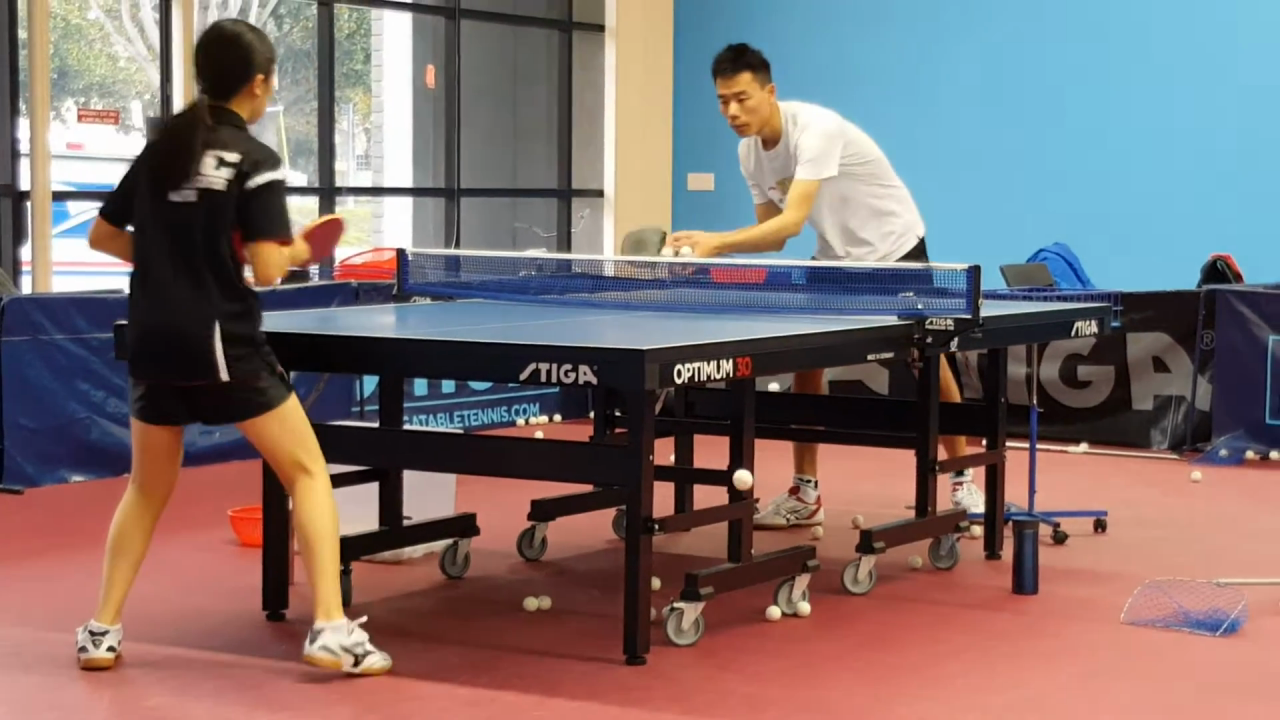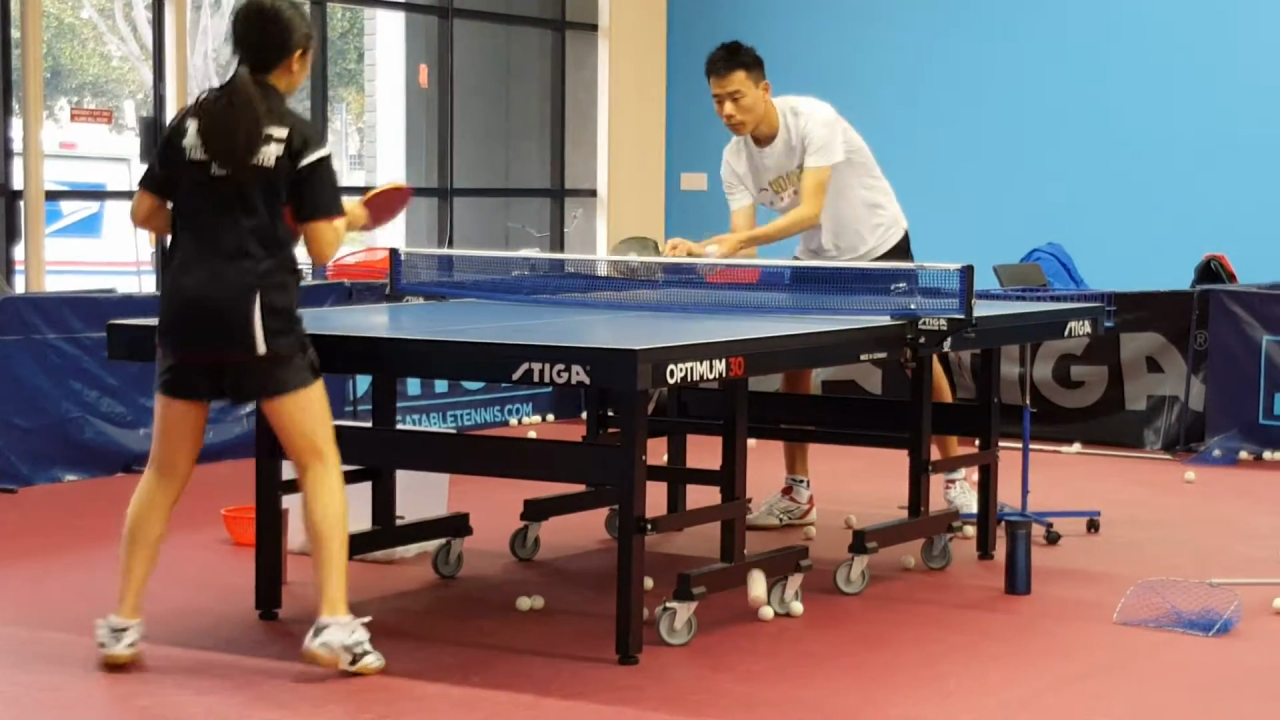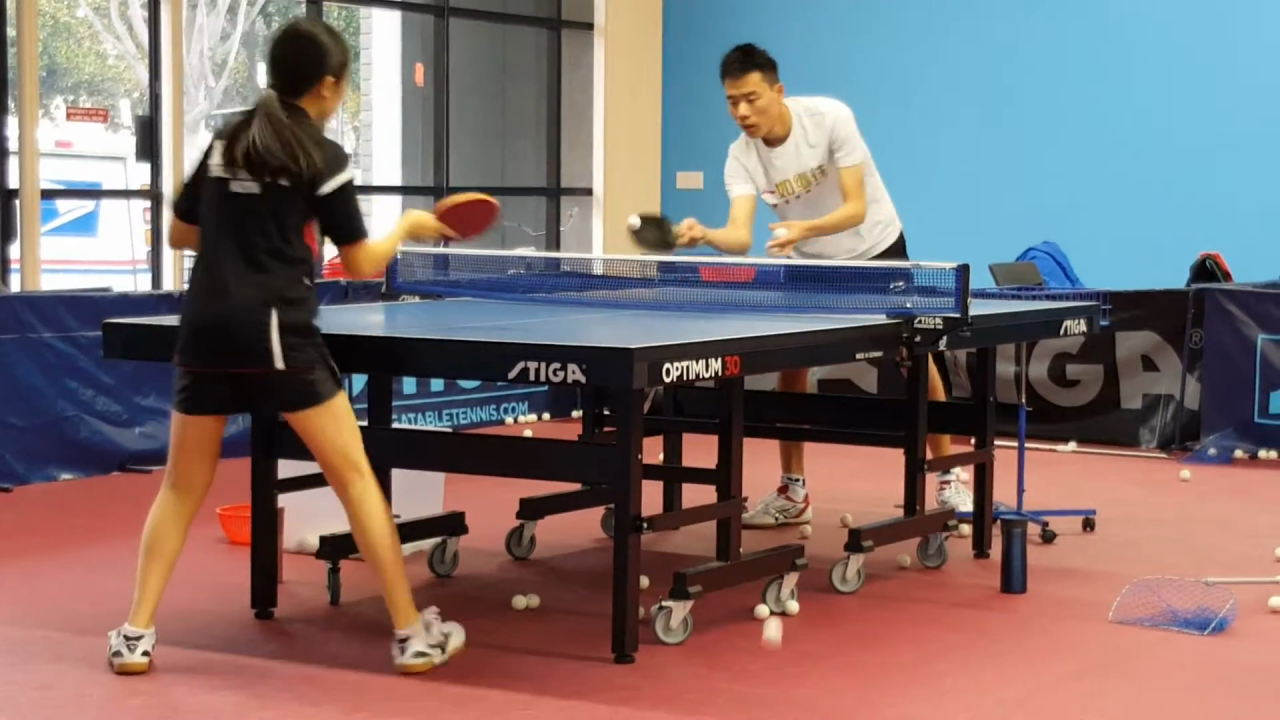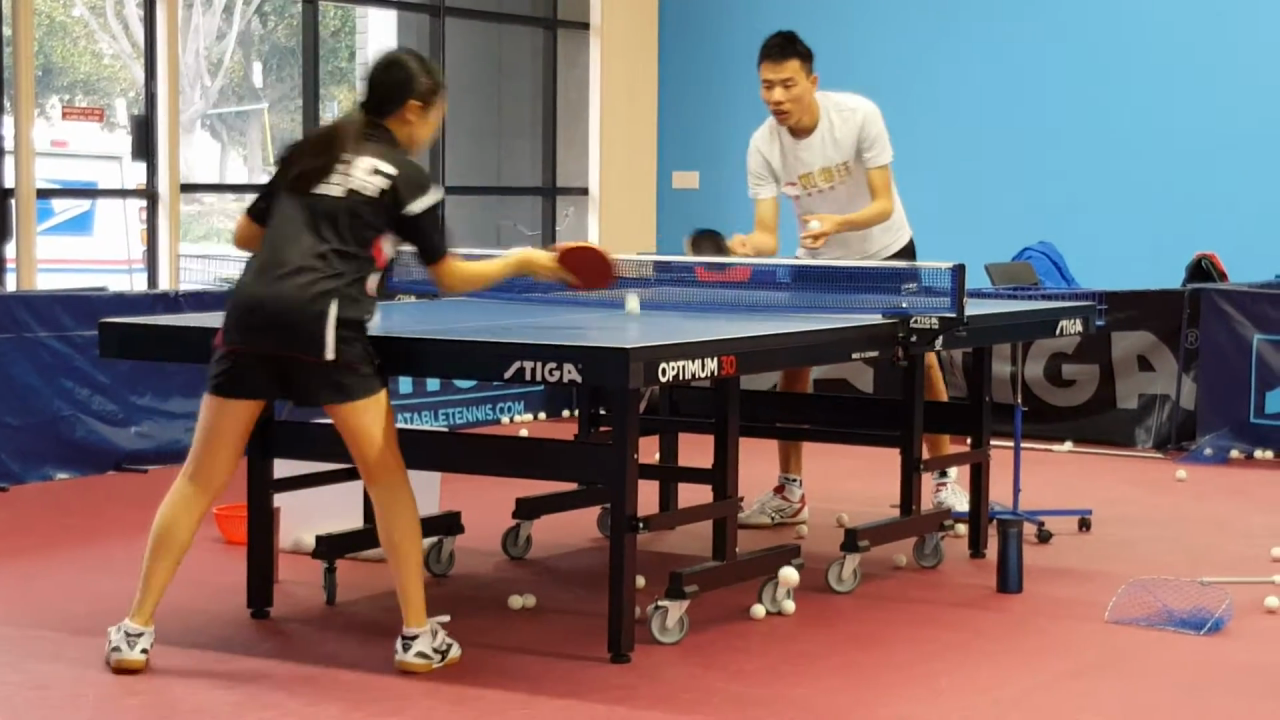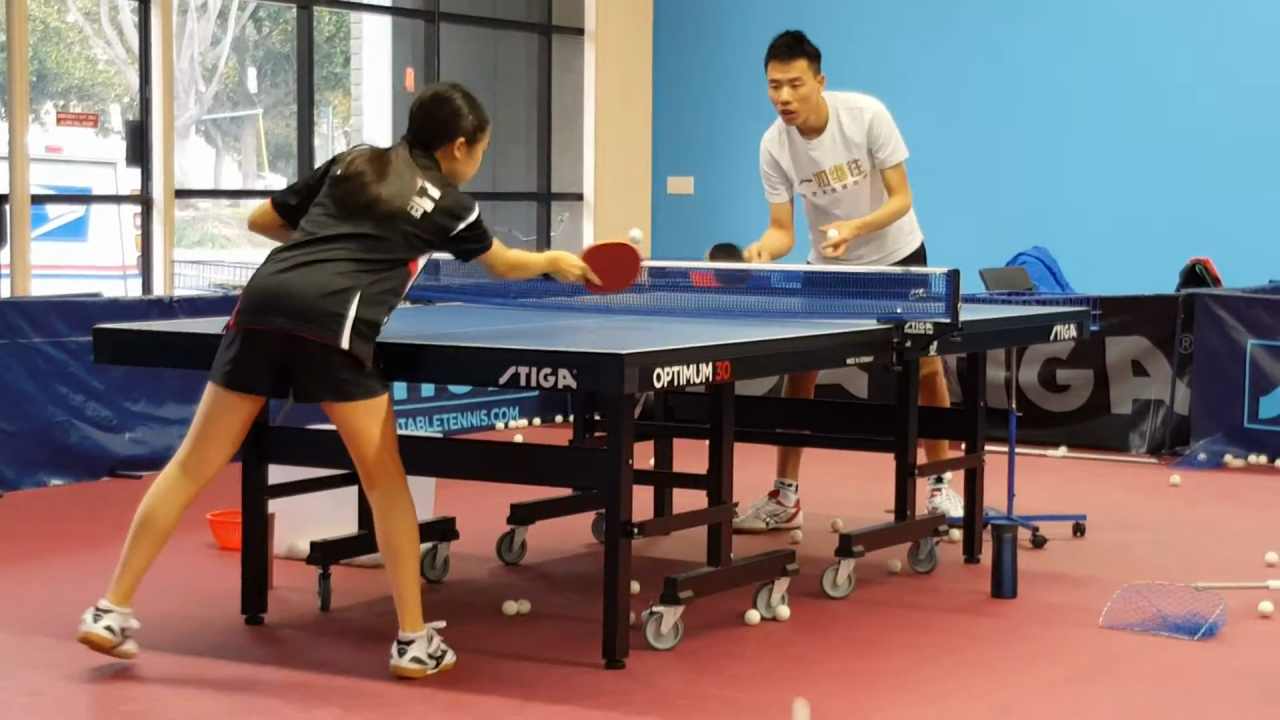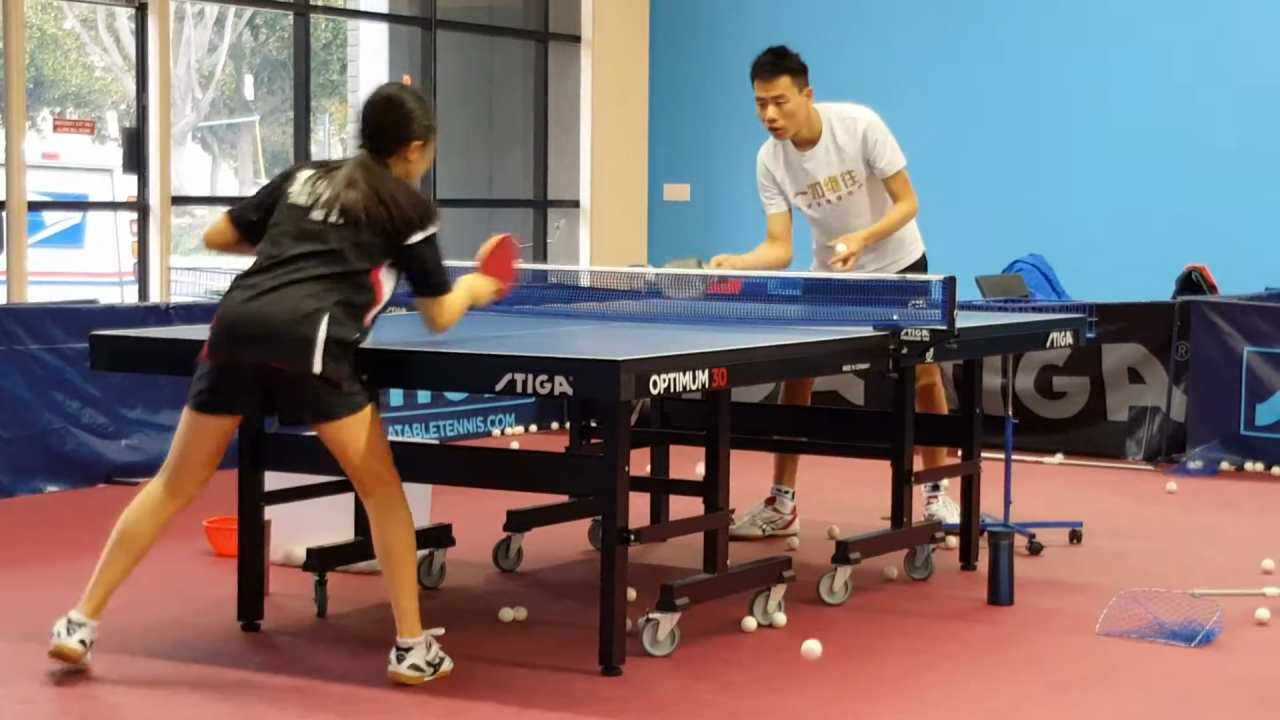
dt=0.2s
person 1, frame 1
left shoulder: (160, 147)
right shoulder: (256, 161)
left elbow: (103, 235)
right elbow: (266, 270)
right wrist: (299, 251)
left hip: (154, 343)
right hip: (223, 341)
left knee: (148, 490)
right knee: (307, 474)
left ankle: (102, 630)
right ankle: (331, 627)
person 1, frame 2
left shoulder: (191, 121)
right shoulder: (299, 136)
left elbow: (145, 213)
right elbow: (322, 249)
right wrist: (349, 217)
left hip: (185, 312)
right hip: (256, 316)
left knee: (166, 471)
right knee: (321, 464)
left ankle: (121, 624)
right ankle: (334, 624)
person 1, frame 3
left shoulder: (225, 142)
right shoulder: (322, 157)
left elbow: (180, 235)
right elbow: (360, 266)
right wrist: (407, 227)
left hip: (205, 330)
right hip: (276, 329)
left knee: (181, 486)
right knee: (353, 477)
left ankle: (136, 633)
right ankle: (411, 631)
person 1, frame 4
left shoulder: (308, 153)
right shoulder: (407, 178)
left elbow: (246, 235)
right elbow: (450, 278)
right wrist: (523, 261)
left hip: (250, 315)
right hip: (324, 323)
left knee: (200, 476)
right knee: (387, 477)
left ankle: (135, 631)
right ankle: (418, 634)
person 1, frame 5
left shoulder: (347, 165)
right shoulder: (449, 203)
left elbow: (263, 218)
right elbow: (499, 262)
right wrist: (556, 261)
left hip: (265, 304)
right hip: (333, 323)
left knee: (193, 466)
right knee: (385, 480)
left ankle: (113, 610)
right ankle: (414, 639)
person 1, frame 6
left shoulder: (300, 178)
right shoulder: (408, 211)
left elbow: (216, 236)
right elbow: (440, 318)
right wrist: (475, 286)
left hip: (237, 328)
right hip: (308, 344)
left knee: (175, 484)
right knee: (381, 489)
left ankle: (79, 623)
right ankle: (412, 646)
person 2, frame 1
left shoulder: (815, 128)
right shoulder: (749, 153)
left elbow: (792, 221)
right elbow: (772, 236)
left wrist: (715, 242)
right wrist: (706, 243)
left hip: (894, 247)
right hip: (836, 257)
right knee: (805, 362)
left ankle: (962, 478)
right ankle: (805, 492)
person 2, frame 2
left shoulder: (814, 118)
right shoulder: (735, 158)
left elbow: (811, 211)
right elbow: (744, 240)
left wrist: (735, 242)
right wrist: (699, 249)
left hip: (879, 246)
right hip: (818, 258)
right knee: (793, 363)
left ankle: (955, 476)
right ankle: (797, 492)
person 2, frame 3
left shoulder: (831, 117)
right shoulder: (742, 156)
left elbow: (856, 208)
right elbow: (741, 233)
left wrist: (802, 229)
right wrist: (704, 234)
left hip: (876, 247)
right hip: (812, 263)
right knee: (791, 363)
left ankle: (947, 476)
right ankle: (793, 490)
person 2, frame 4
left shoulder: (859, 115)
right shoulder: (763, 146)
left elbow: (885, 205)
right elbow: (768, 235)
left wrist: (836, 222)
right wrist: (746, 244)
left hip: (886, 252)
right hip: (820, 261)
left knee: (922, 362)
right knee: (793, 364)
left ankle: (944, 479)
right ankle: (789, 490)
person 2, frame 5
left shoulder: (868, 114)
right shoulder: (774, 146)
left elbow: (901, 200)
right elbow: (782, 231)
left wrist: (855, 227)
right wrist: (761, 249)
left hip: (896, 255)
right hip: (829, 265)
left knee: (927, 368)
right knee: (800, 370)
left ankle: (940, 485)
right ankle: (785, 495)
person 2, frame 6
left shoulder: (861, 124)
right shoulder: (770, 160)
left elbow: (907, 204)
right elbow: (780, 248)
left wrist: (861, 240)
right wrist: (735, 262)
left hip: (897, 265)
right hip: (829, 275)
left knee: (925, 377)
right knee: (796, 376)
left ankle: (937, 492)
right ankle: (782, 503)
